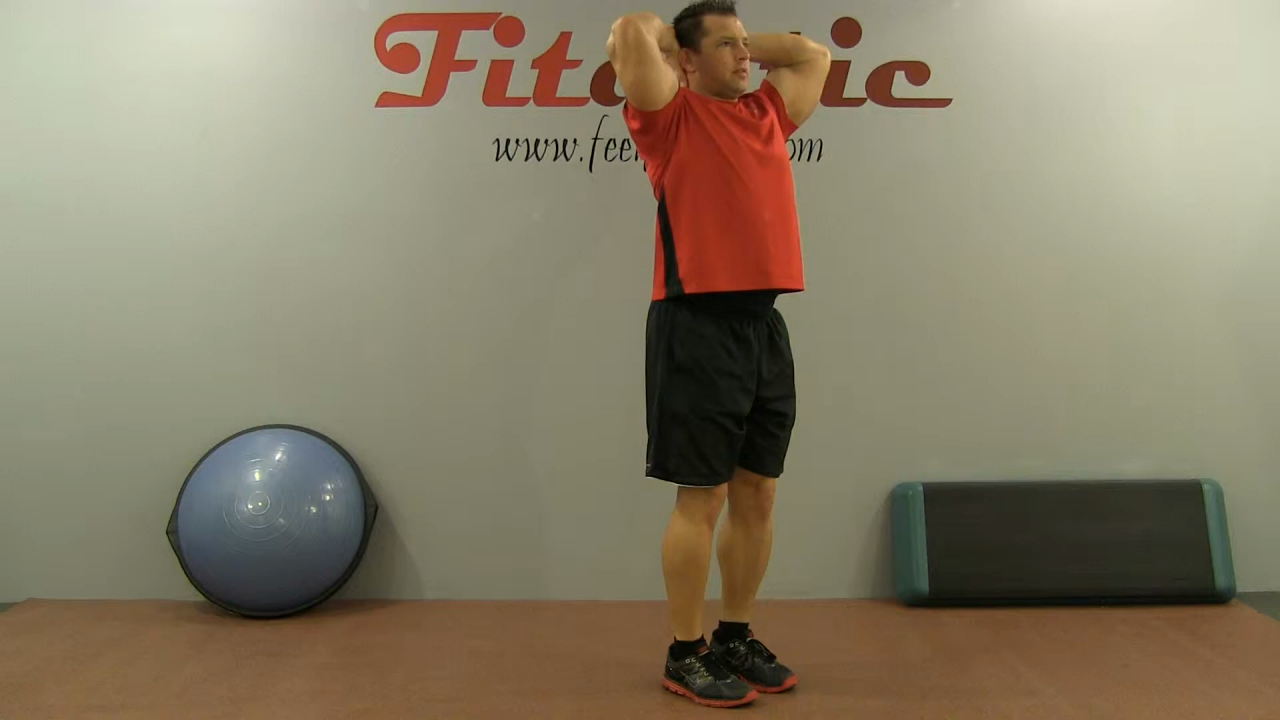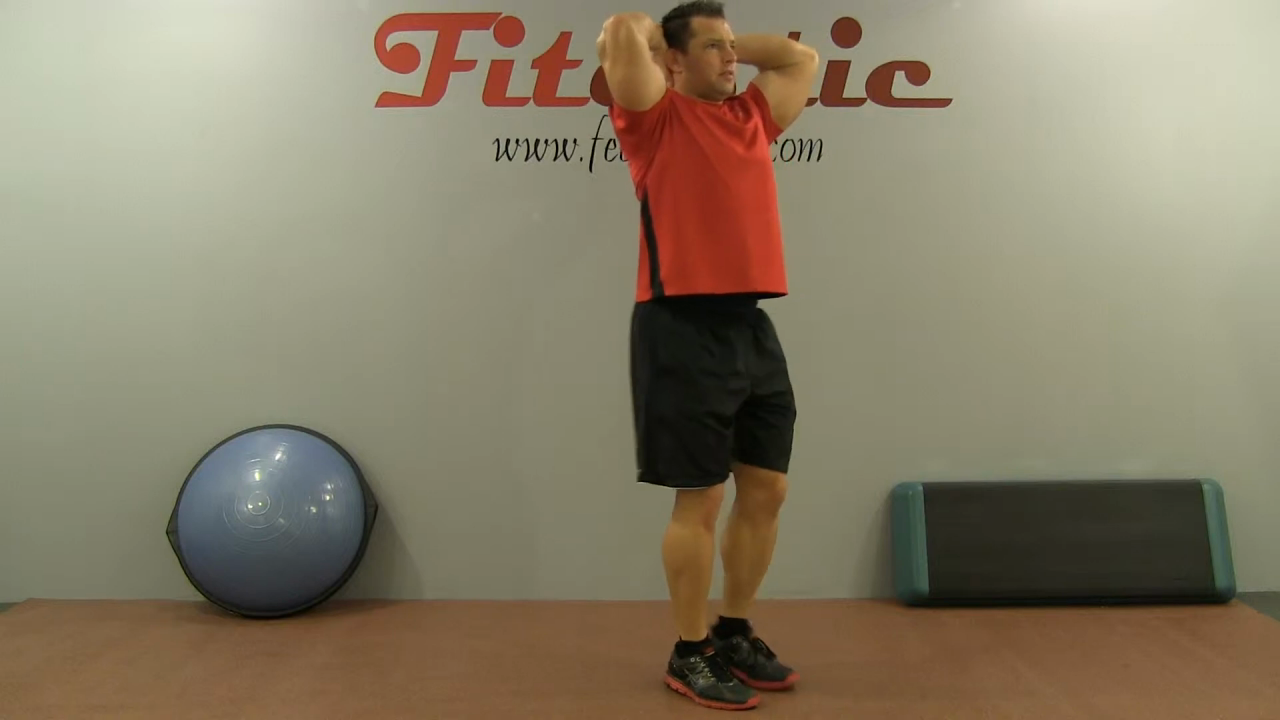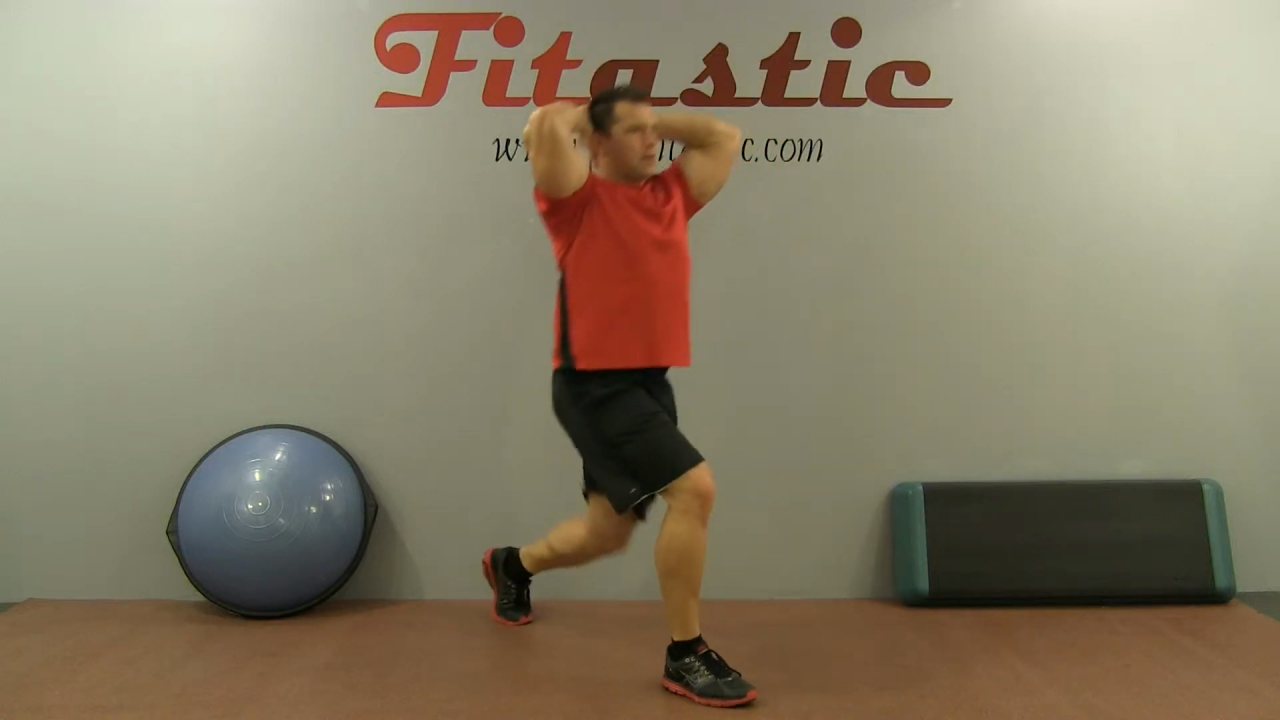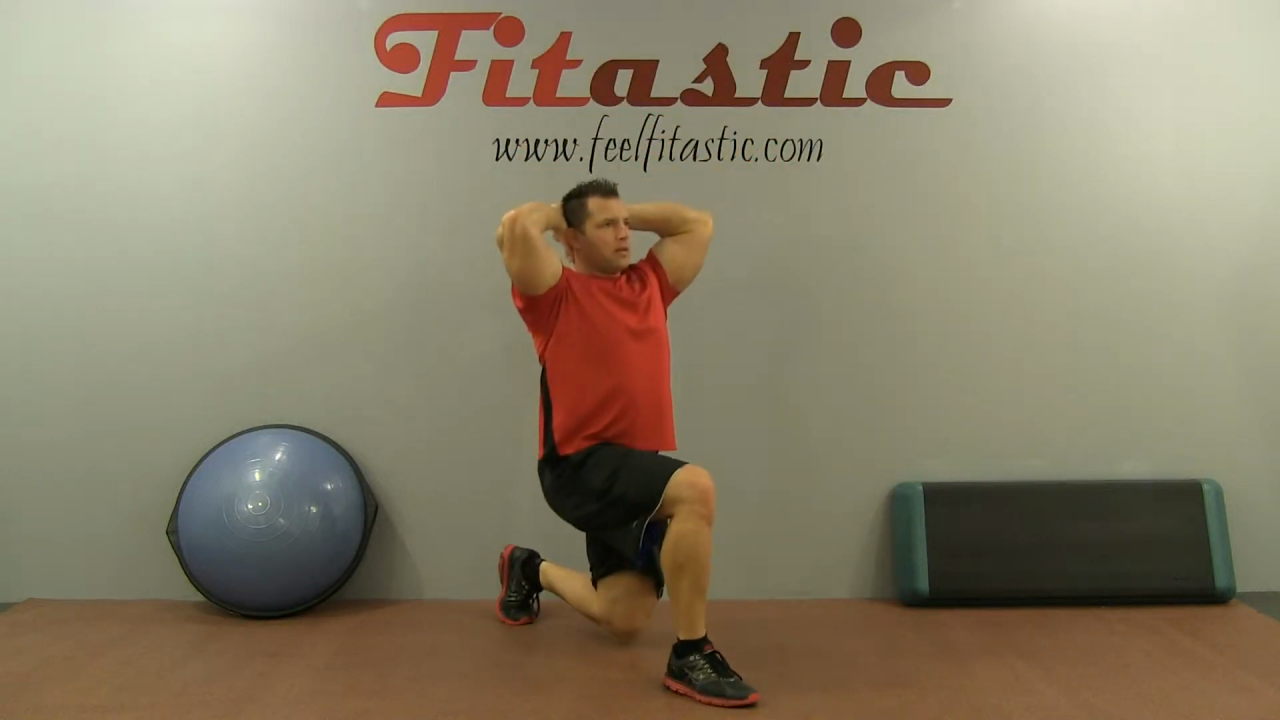
dt=0.7s
person 1, frame 1
left shoulder: (767, 113)
right shoulder: (670, 116)
left hip: (763, 323)
right hip: (697, 326)
left knee: (756, 495)
right knee: (701, 497)
left ankle: (735, 640)
right ankle: (685, 655)
person 1, frame 2
left shoulder: (752, 116)
right shoulder: (657, 118)
left elbow: (802, 58)
left hip: (750, 325)
right hip: (682, 328)
left knee: (766, 493)
right knee: (701, 498)
left ankle: (734, 636)
right ankle: (690, 655)
person 1, frame 3
left shoulder: (672, 196)
right shoulder: (579, 199)
left elbow: (723, 138)
right elbow: (545, 128)
left wrist: (654, 119)
right wrist: (580, 116)
left hip: (648, 380)
right hip: (593, 383)
left knee: (608, 528)
right knee: (694, 489)
left ankle: (512, 565)
right ankle: (685, 655)
person 1, frame 4
left shoulder: (648, 284)
right shoulder: (555, 294)
left elbow: (698, 224)
right elbow: (515, 227)
left wrist: (625, 212)
right wrist: (556, 214)
left hip: (635, 463)
right hip: (580, 464)
left knee: (623, 621)
right knee: (694, 489)
left ankle: (531, 570)
right ankle: (690, 655)
